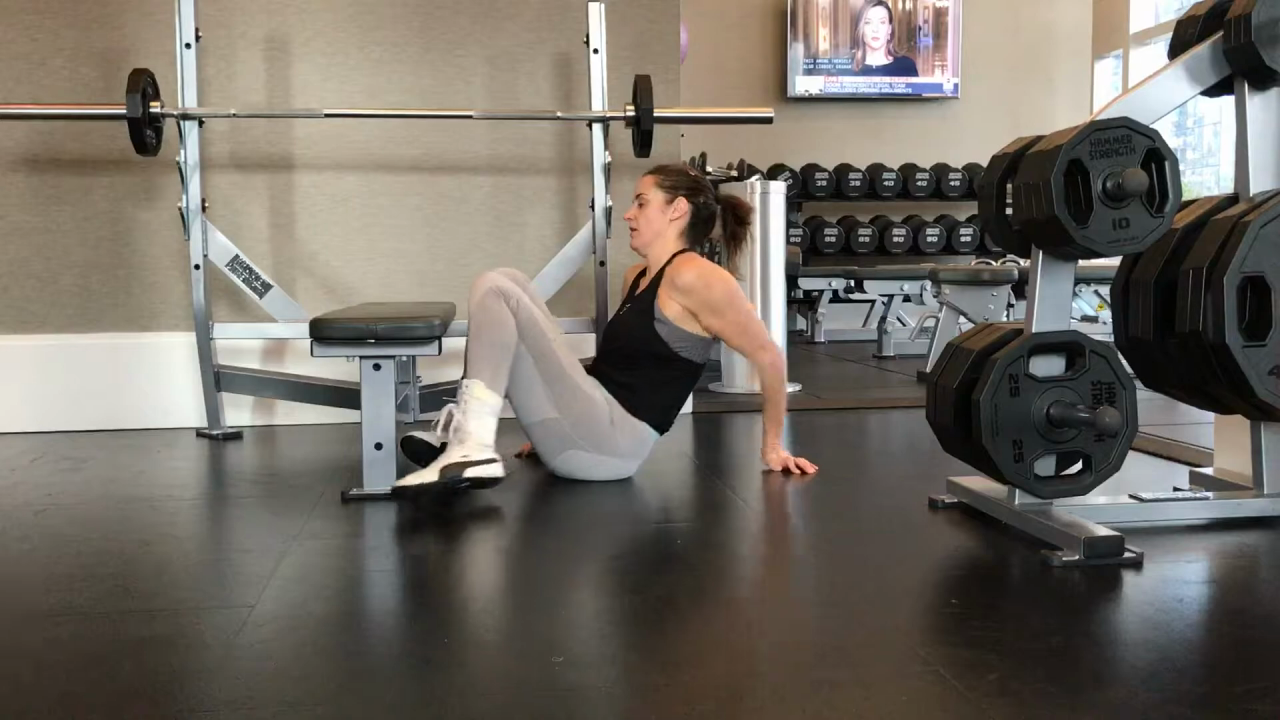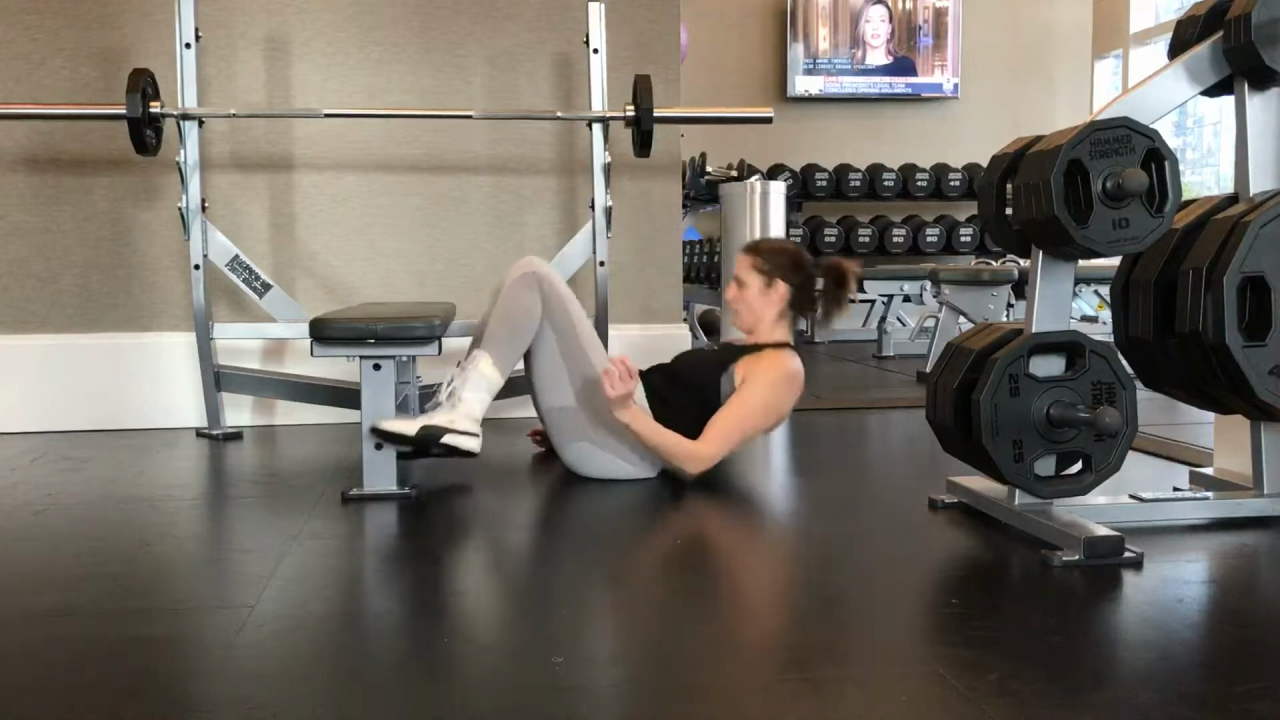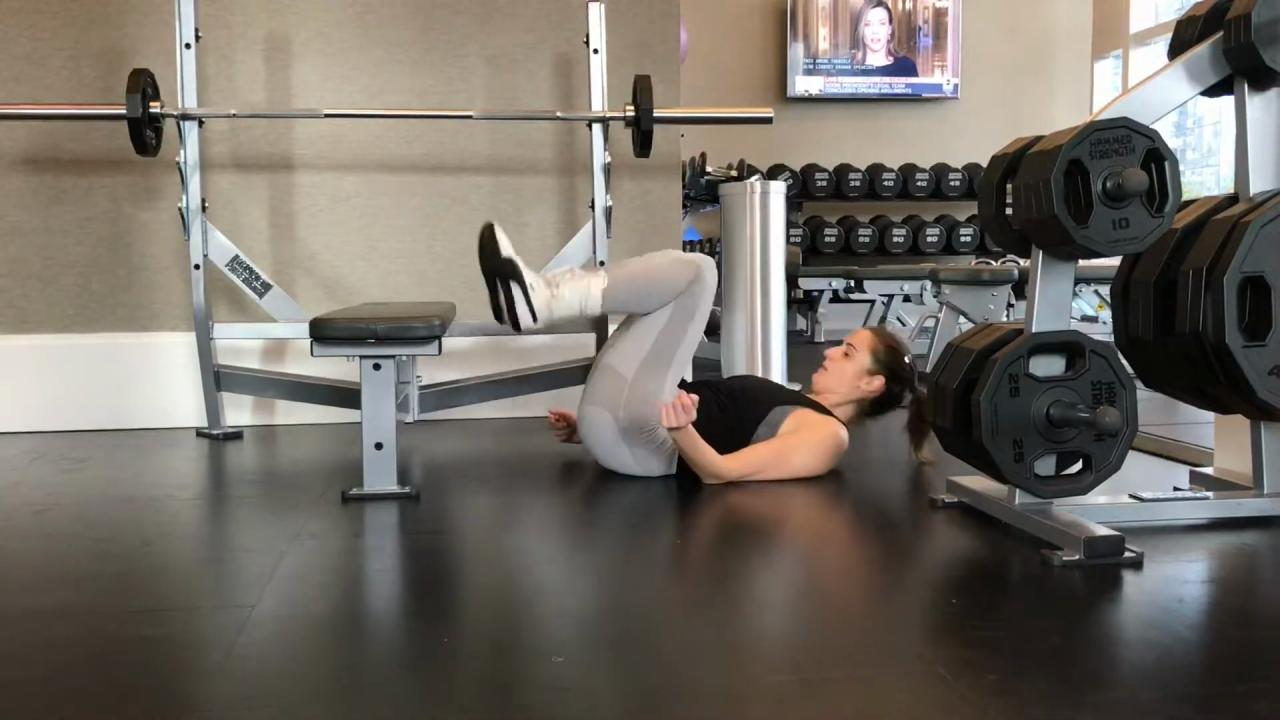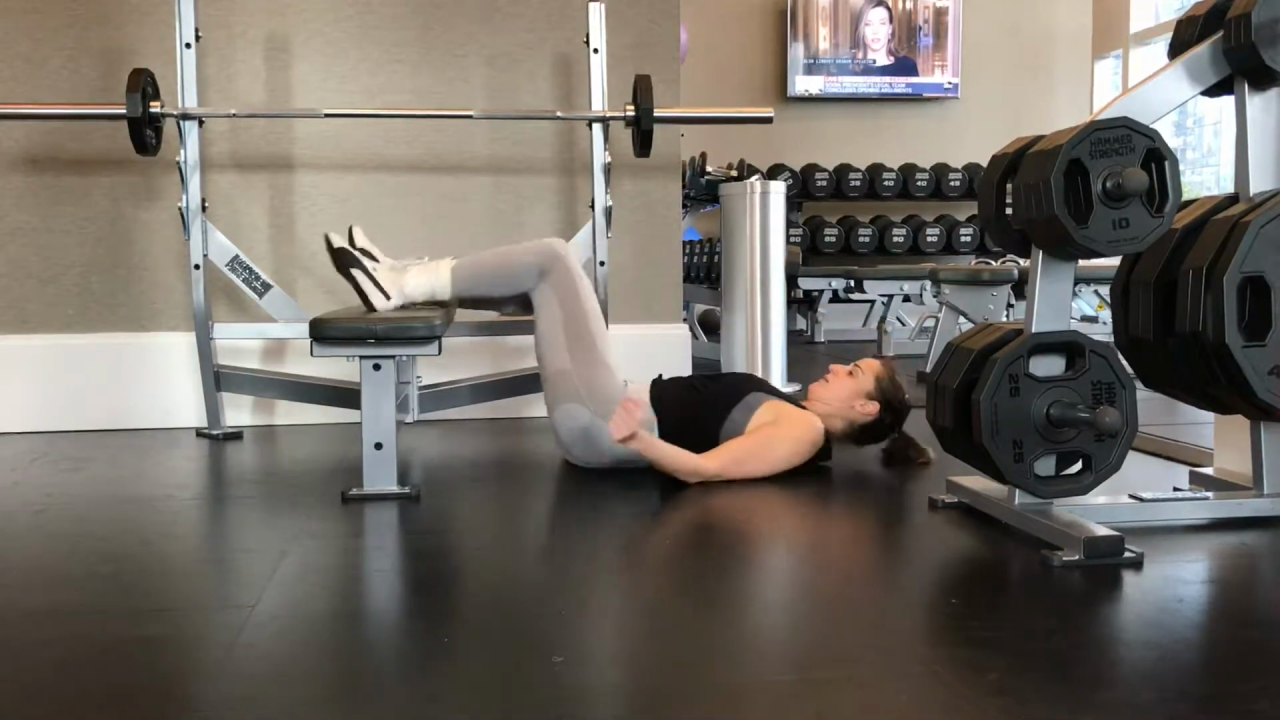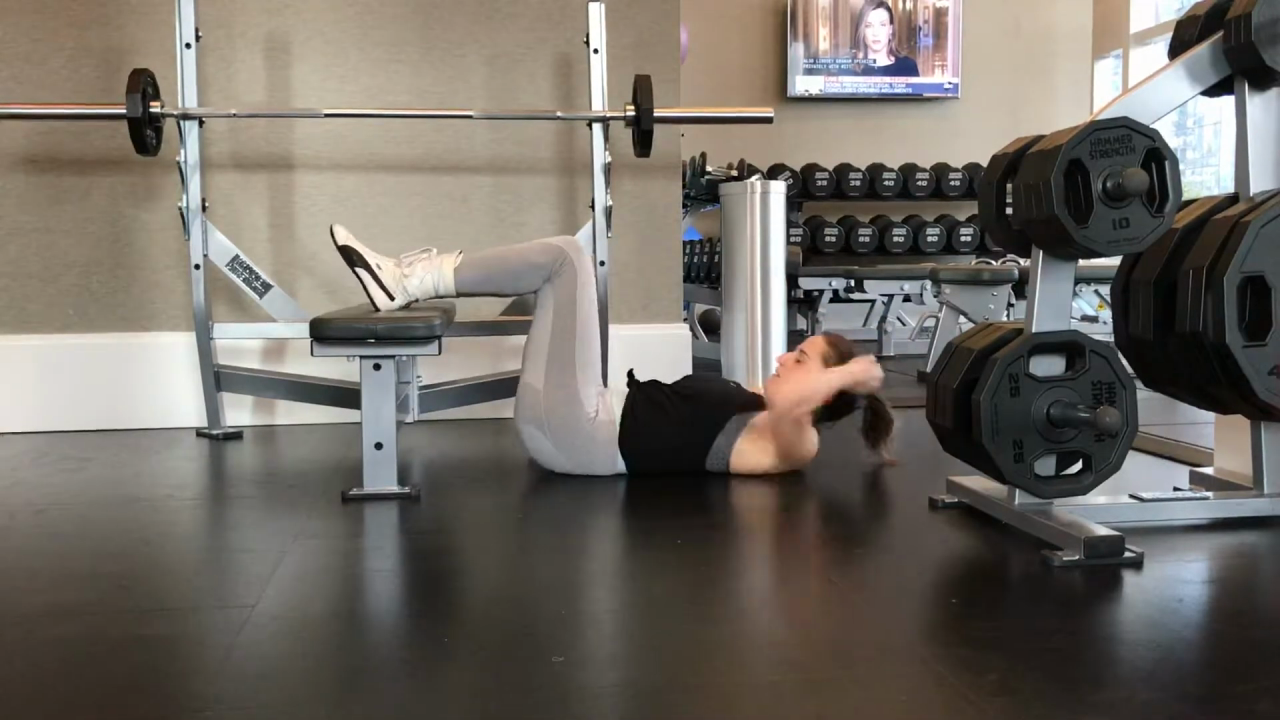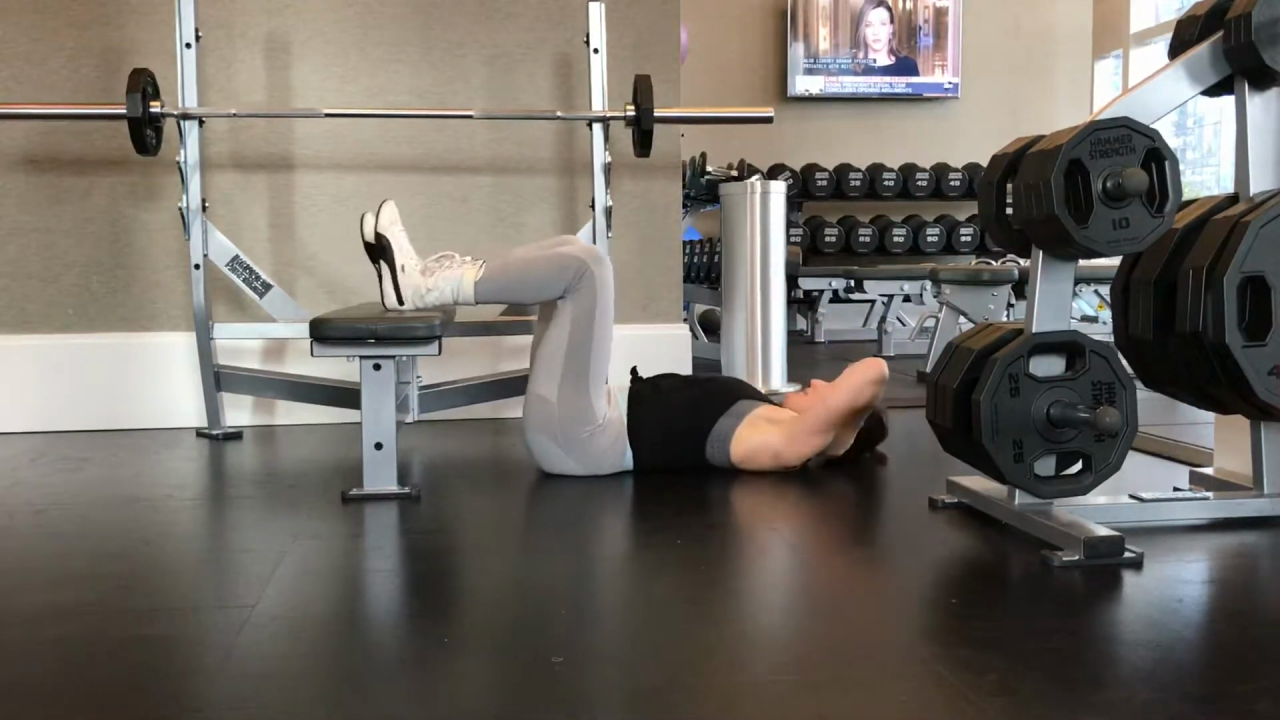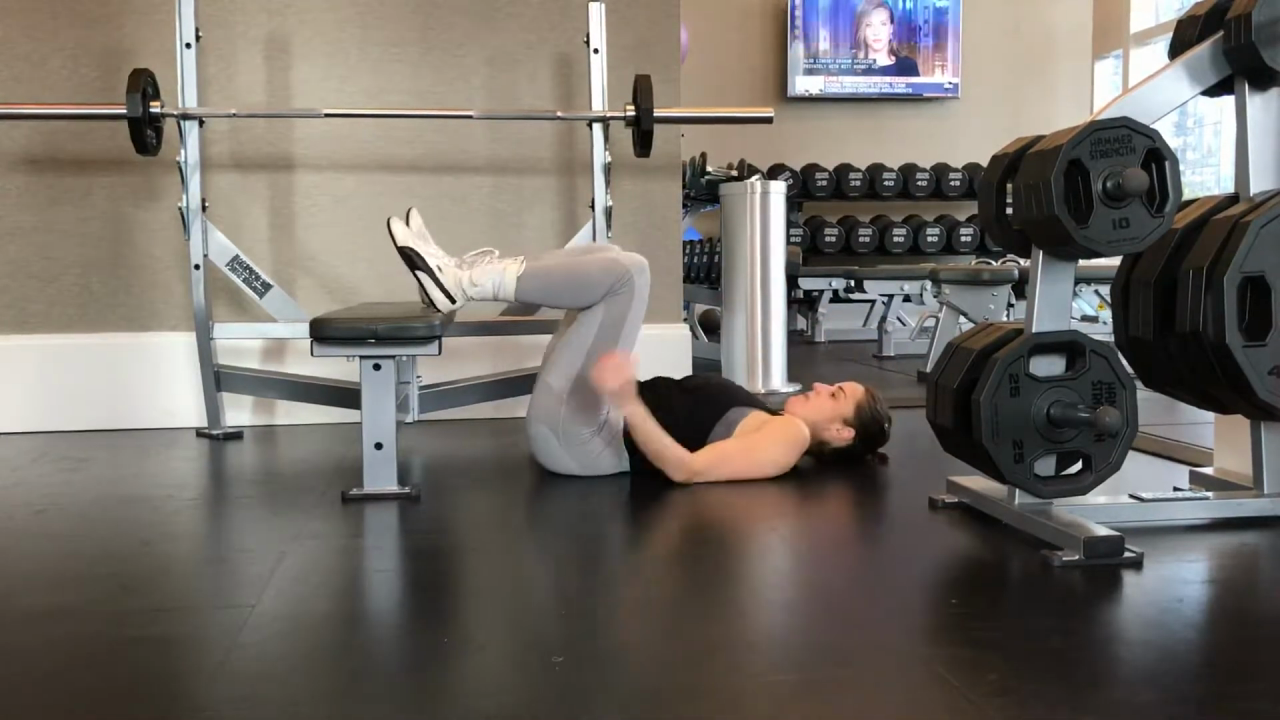
dt=0.5s
person 1, frame 1
left shoulder: (695, 278)
right shoulder: (638, 278)
left elbow: (767, 356)
left wrist: (772, 447)
right wrist: (555, 425)
left hip: (605, 446)
right hip: (589, 431)
left knee: (493, 291)
right knee: (506, 284)
left ankle: (475, 452)
right ankle: (466, 433)
person 1, frame 2
left shoulder: (781, 370)
right shoulder: (753, 349)
left elbow: (697, 457)
left wrist: (627, 413)
left hip: (617, 446)
right hip: (609, 428)
left knee: (532, 278)
right knee: (528, 280)
left ankle: (457, 415)
right ankle: (452, 413)
person 1, frame 3
left shoulder: (826, 436)
right shoulder: (798, 409)
left elbow: (720, 471)
left wrist: (680, 430)
right wrist: (589, 422)
left hip: (632, 436)
right hip: (619, 417)
left knee: (696, 271)
right knee: (688, 274)
left ankle: (538, 302)
right ankle: (536, 298)
person 1, frame 4
left shoulder: (801, 435)
right shoulder: (792, 416)
left elbow: (704, 468)
left wrist: (635, 439)
left hip: (598, 416)
right hip: (620, 410)
left knee: (553, 255)
right knee: (547, 282)
left ankle: (398, 285)
right ankle: (400, 281)
person 1, frame 5
left shoulder: (793, 443)
right shoulder: (764, 416)
left elbow: (790, 398)
left wrist: (850, 371)
left hip: (576, 438)
right hip: (602, 414)
left knee: (566, 257)
right knee: (561, 263)
left ankle: (406, 285)
right ankle: (405, 277)
person 1, frame 6
left shoulder: (795, 442)
right shoulder: (775, 421)
left elbow: (874, 370)
left wrist: (843, 423)
left hip: (577, 442)
right hip: (599, 423)
left knee: (585, 264)
right knee: (567, 253)
left ankle: (419, 287)
right ankle: (420, 280)
person 1, frame 7
left shoulder: (787, 438)
right shoulder: (770, 426)
left elbow: (684, 467)
left wrist: (627, 402)
left hip: (575, 438)
right hip: (577, 426)
left knee: (626, 272)
right knee: (601, 259)
left ankle: (462, 280)
right ankle: (459, 277)
